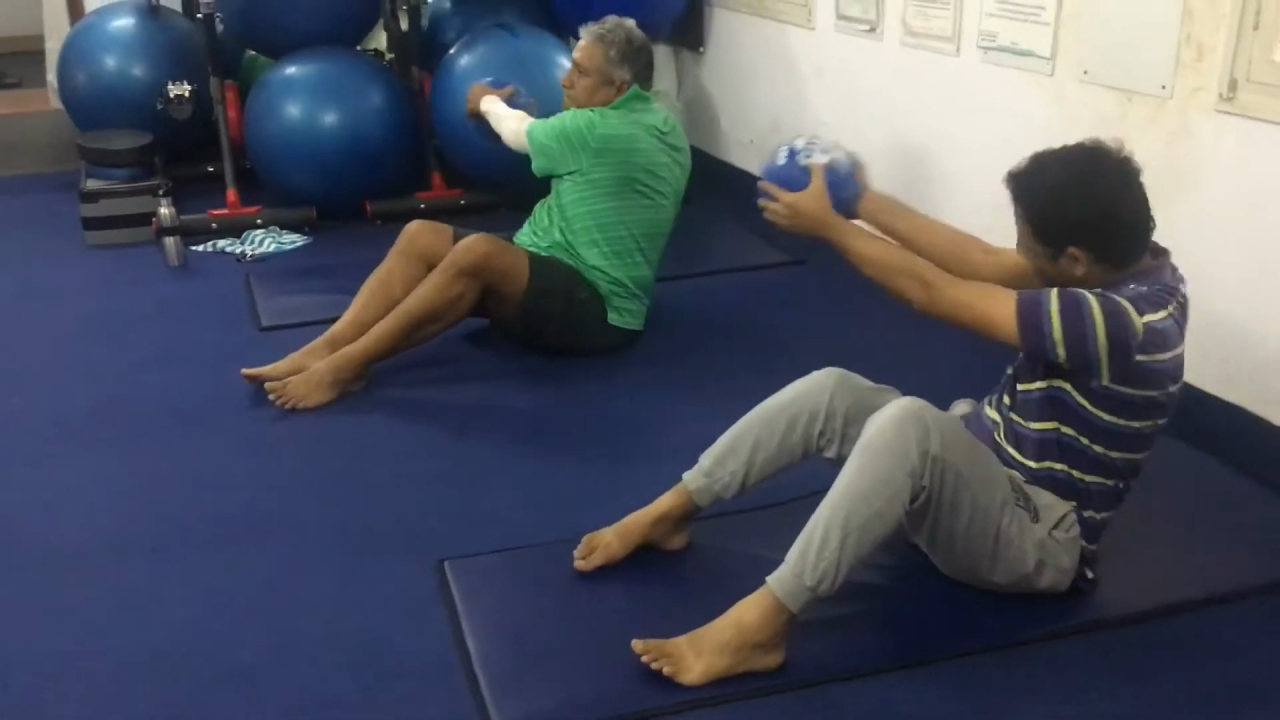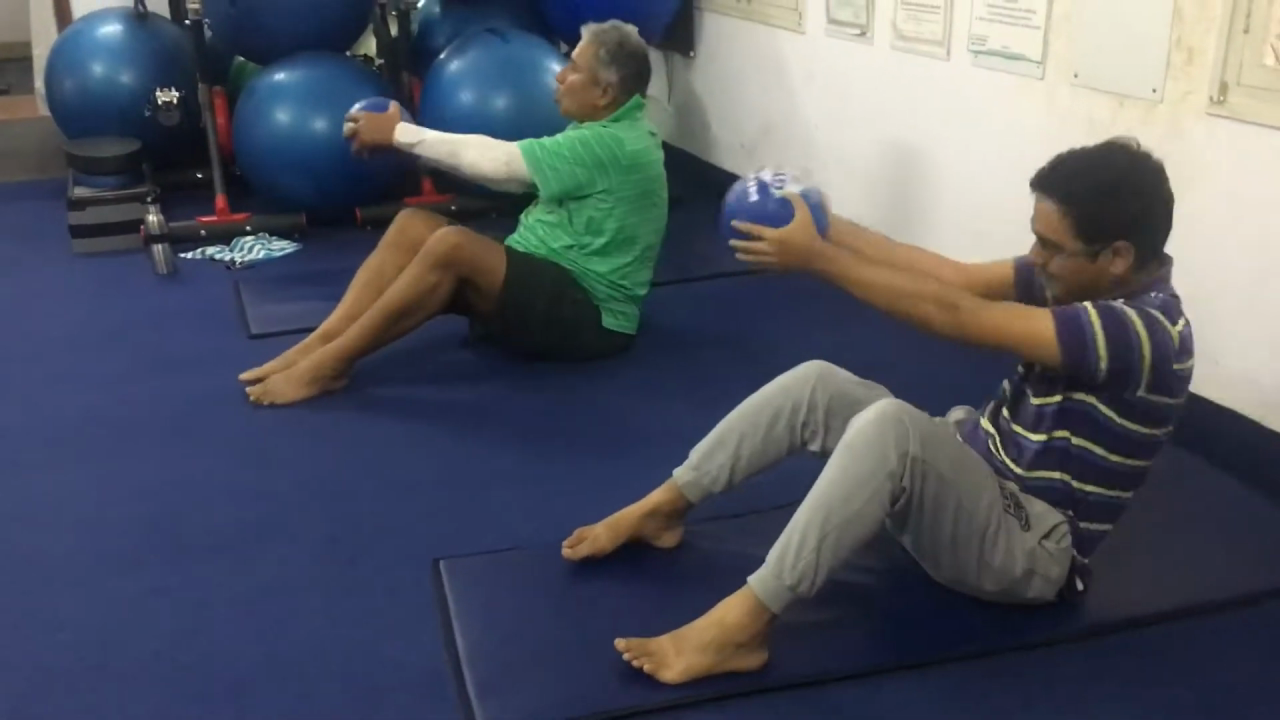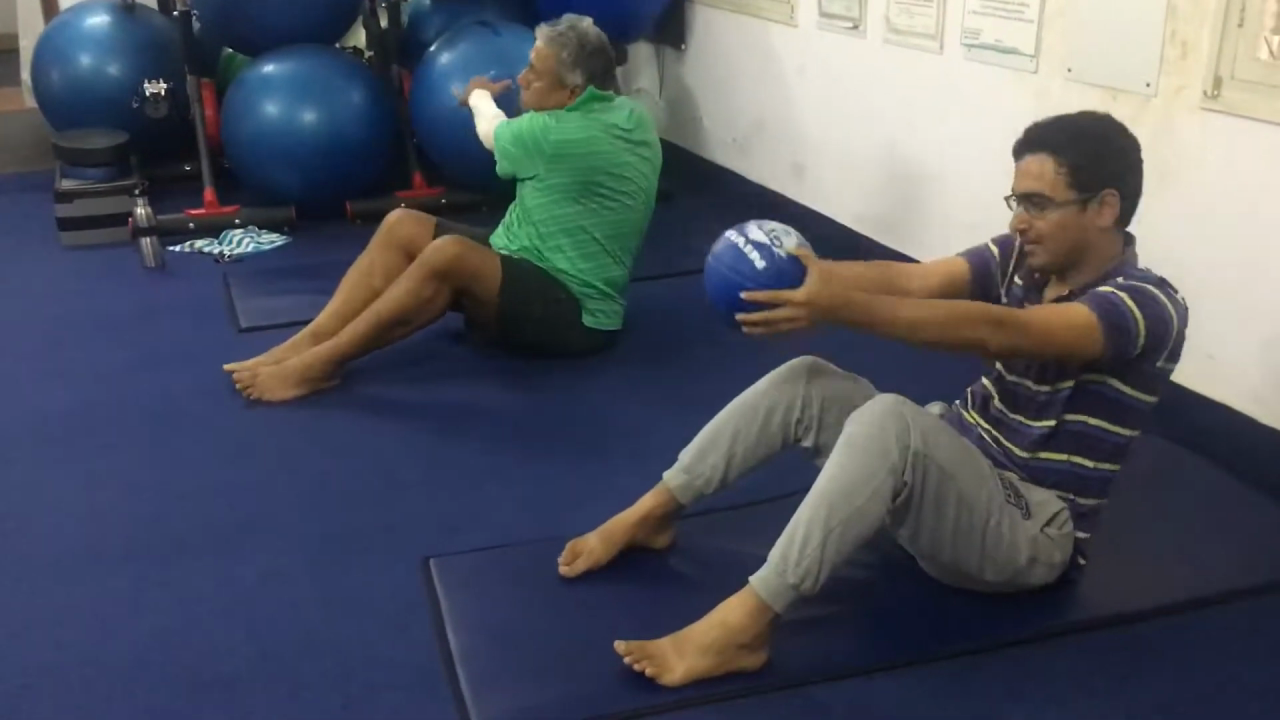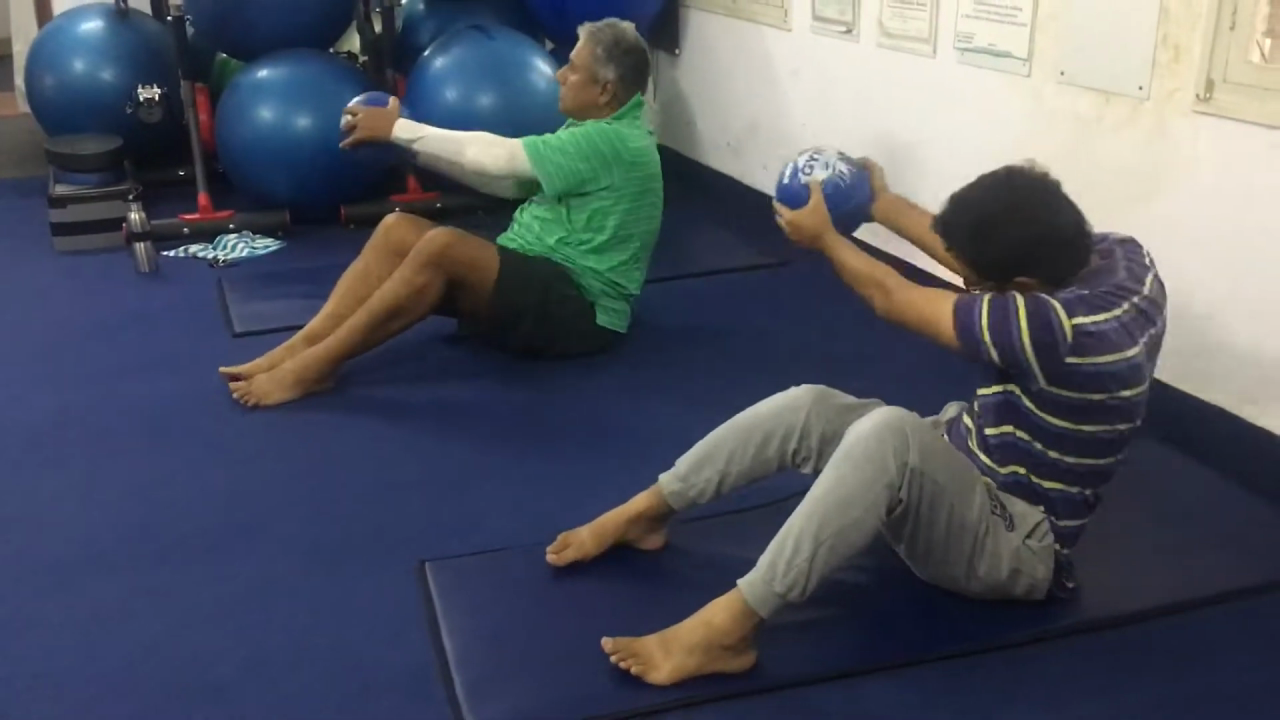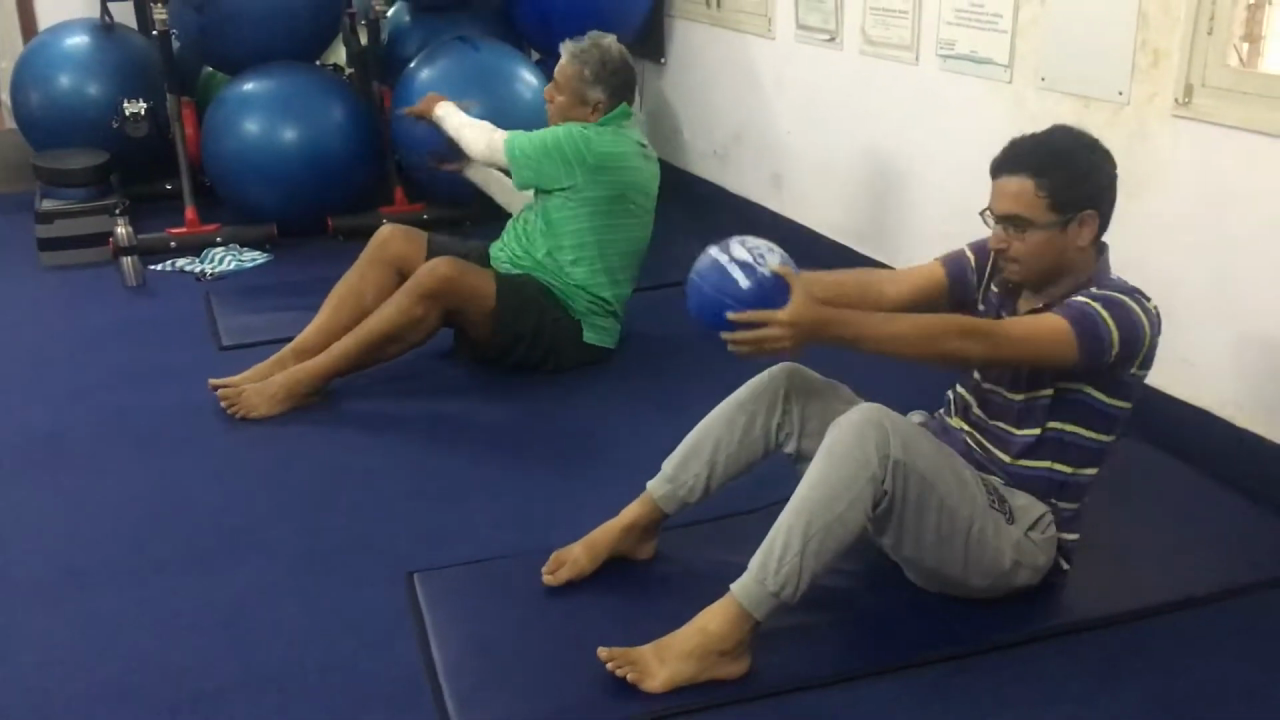
dt=0.5s
person 1, frame 1
left shoulder: (1110, 323)
right shoulder: (1139, 262)
left elbow: (934, 291)
right elbow: (1000, 271)
left wrist: (826, 225)
right wrist: (867, 203)
left hip: (1037, 537)
left knee: (907, 421)
right knee: (831, 391)
left ankle: (761, 624)
right ankle: (670, 512)
person 1, frame 2
left shoulder: (1140, 332)
right shoulder: (1123, 277)
left elbow: (953, 312)
right elbow: (962, 279)
left wrist: (815, 258)
right wrist: (827, 229)
left hip: (1026, 546)
right hip: (976, 465)
left knee: (889, 425)
right knee: (815, 383)
left ankle: (742, 625)
right ankle: (659, 510)
person 1, frame 3
left shoulder: (1150, 309)
right shoulder: (1025, 258)
left elbow: (991, 331)
right elbow: (913, 281)
left wrist: (841, 306)
right wrist: (814, 278)
left hip: (1025, 532)
right hip: (954, 467)
left knee: (888, 420)
right knee: (804, 379)
left ankle: (743, 626)
right ankle: (648, 515)
person 1, frame 4
left shoulder: (1048, 326)
right shoulder: (1119, 258)
left elbow: (892, 297)
right elbow: (984, 263)
left wrist: (823, 237)
right wrist: (881, 205)
left hip: (1014, 545)
right hip: (967, 469)
left knee: (888, 432)
right knee: (809, 408)
left ankle: (727, 629)
right ankle: (643, 513)
person 1, frame 5
left shoulder: (1121, 316)
right shoulder: (994, 264)
left elbow: (971, 341)
right elbow: (887, 288)
left wrist: (823, 325)
right wrist: (785, 286)
left hip: (1009, 533)
right hip: (937, 473)
left knee: (868, 430)
right knee: (785, 385)
left ankle: (723, 634)
right ankle: (633, 525)
person 2, frame 1
left shoulder: (594, 130)
right shoulder: (663, 126)
left elbow: (520, 134)
left wrist: (489, 102)
left hip: (595, 310)
right hip: (559, 275)
left knee: (477, 251)
right knee: (421, 238)
left ankle: (346, 366)
right ankle: (326, 348)
person 2, frame 2
left shoulder: (607, 146)
right shoulder: (612, 128)
left elbow: (500, 161)
right elbow: (519, 175)
left wrist: (401, 134)
right wrist: (416, 145)
left hip: (585, 316)
right hip: (548, 280)
left knee: (452, 246)
right knee: (412, 226)
left ankle: (329, 365)
right ankle: (319, 345)
person 2, frame 3
left shoulder: (553, 134)
right shoulder: (632, 117)
left elbow: (494, 132)
left wrist: (479, 95)
left hip: (571, 313)
left knee: (448, 254)
right knee: (402, 227)
left ankle: (319, 365)
right ankle: (308, 342)
person 2, frame 4
left shoulder: (610, 143)
right shoulder: (602, 128)
left elbow: (501, 157)
right elbow: (514, 180)
left wrist: (399, 129)
right wrist: (416, 149)
left hip: (578, 310)
right hip: (536, 274)
left knee: (443, 245)
right knee: (397, 230)
left ankle: (315, 367)
right ankle: (303, 346)
person 2, frame 5
left shoulder: (585, 146)
right shoulder: (621, 140)
left elbow: (487, 144)
left wrist: (441, 108)
right wrist: (469, 168)
left hip: (566, 325)
left knee: (441, 276)
right knee: (393, 242)
left ankle: (305, 381)
right ankle: (291, 359)
